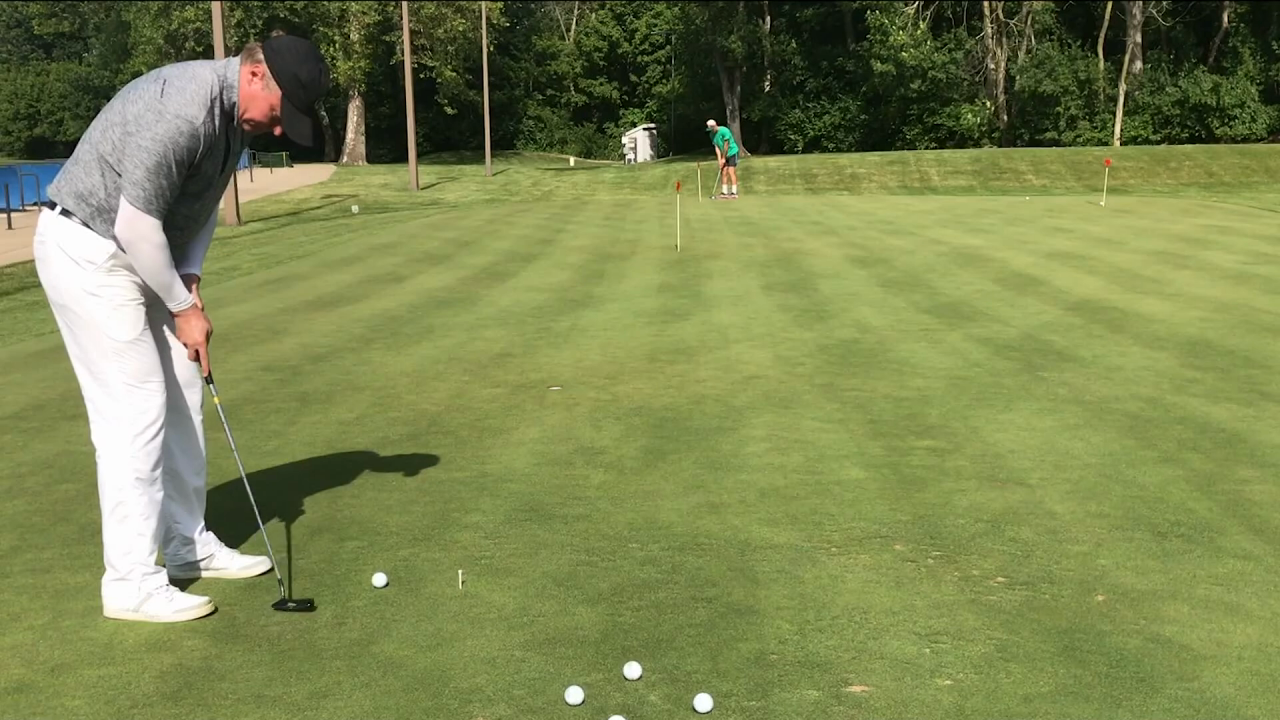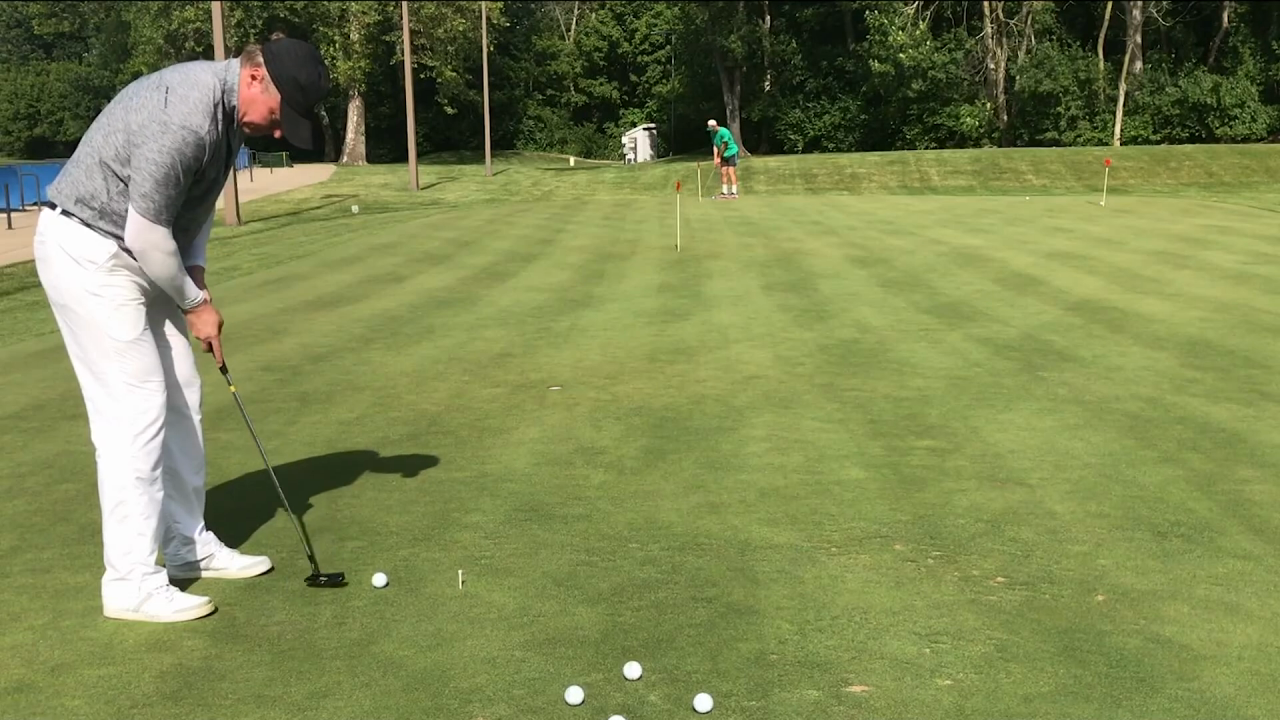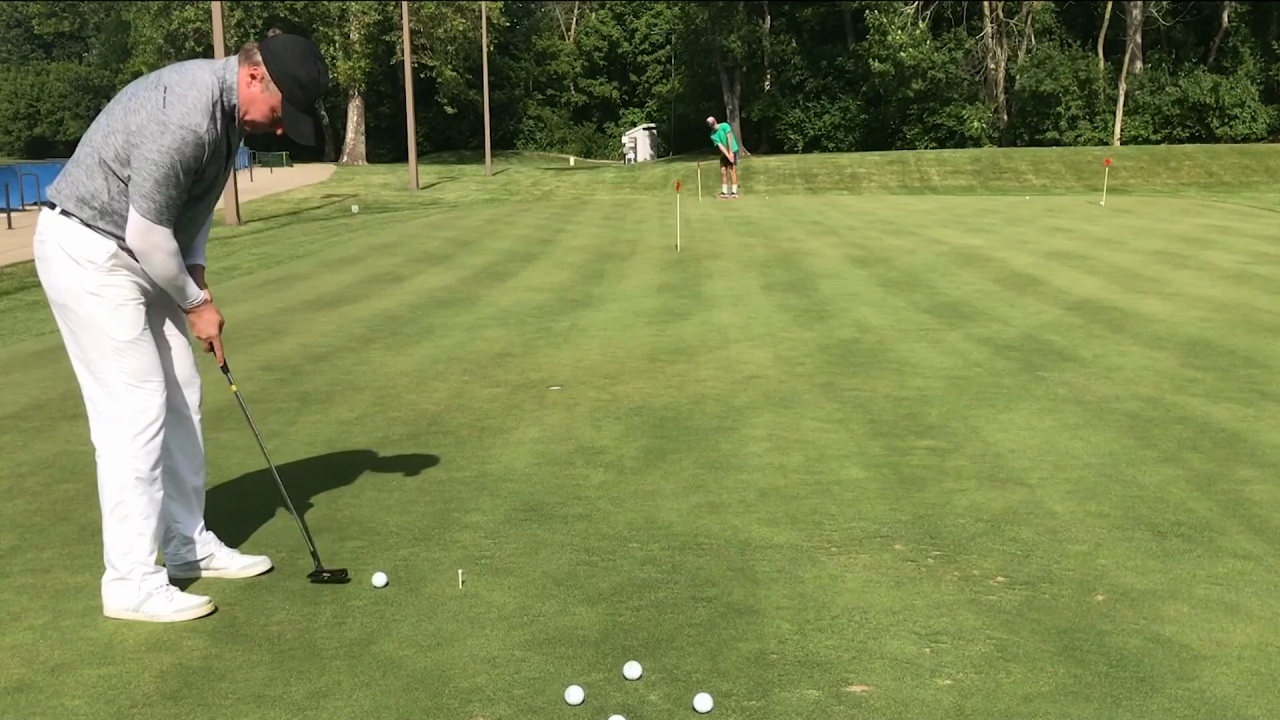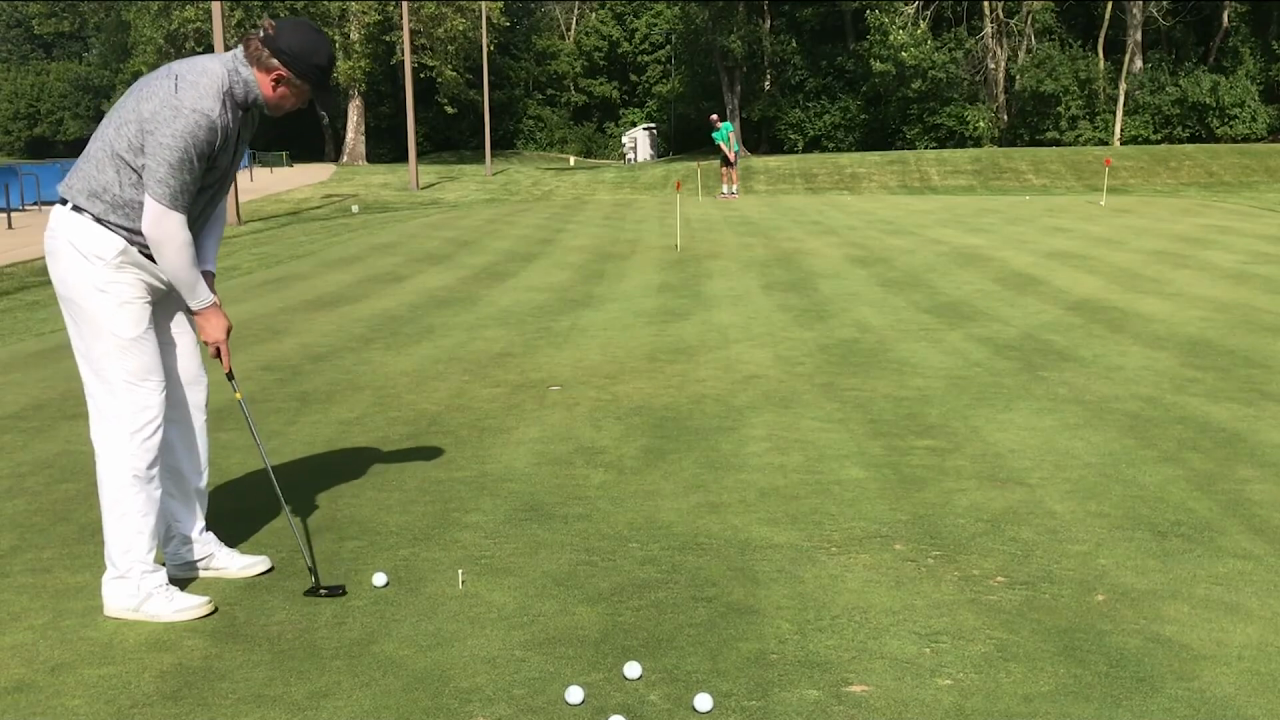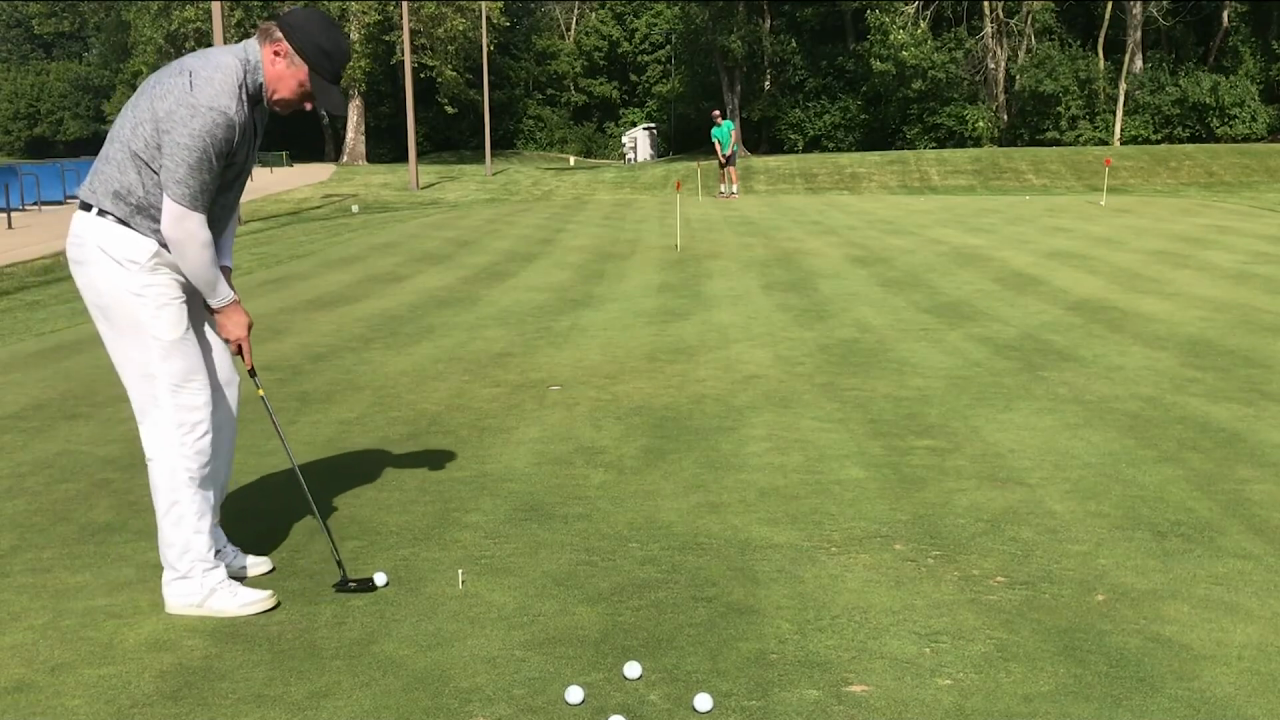
dt=0.7s
person 1, frame 1
left shoulder: (233, 110)
right shoulder: (179, 109)
left elbow: (200, 203)
right elbow: (137, 225)
left wrist: (190, 279)
right wrist: (183, 308)
left hip: (136, 256)
right hip: (87, 251)
left knee: (179, 397)
right knee: (134, 409)
left ankle: (188, 546)
right ankle: (130, 584)
person 1, frame 2
left shoulder: (225, 102)
right shoulder: (185, 115)
right elbow: (145, 232)
left wrist: (195, 271)
right wrist: (193, 304)
left hip: (130, 253)
right hip: (87, 249)
left knee: (178, 397)
right knee: (134, 407)
left ankle: (187, 546)
right ankle: (131, 582)
person 1, frame 3
left shoulder: (225, 99)
right shoulder: (182, 118)
right elbow: (146, 234)
left wrist: (194, 268)
right wrist: (195, 303)
left hip: (132, 254)
right hip: (87, 251)
left knee: (178, 396)
right knee: (134, 408)
left ankle: (188, 544)
right ankle: (130, 581)
person 1, frame 4
left shoulder: (238, 96)
right shoulder: (195, 106)
left elbow: (209, 195)
right elbow: (162, 223)
left wrist: (206, 277)
right wrist: (205, 306)
left hip: (143, 251)
right hip: (99, 248)
left knee: (184, 395)
right knee: (135, 409)
left ankle: (188, 545)
right ankle: (131, 581)
person 1, frame 5
left shoulder: (245, 87)
right shoulder: (210, 102)
right elbow: (182, 223)
left wrist: (223, 277)
right wrist: (224, 302)
left hip: (156, 249)
right hip: (123, 250)
left knee: (217, 392)
right knee: (179, 409)
left ankle: (201, 542)
right ankle: (191, 578)
